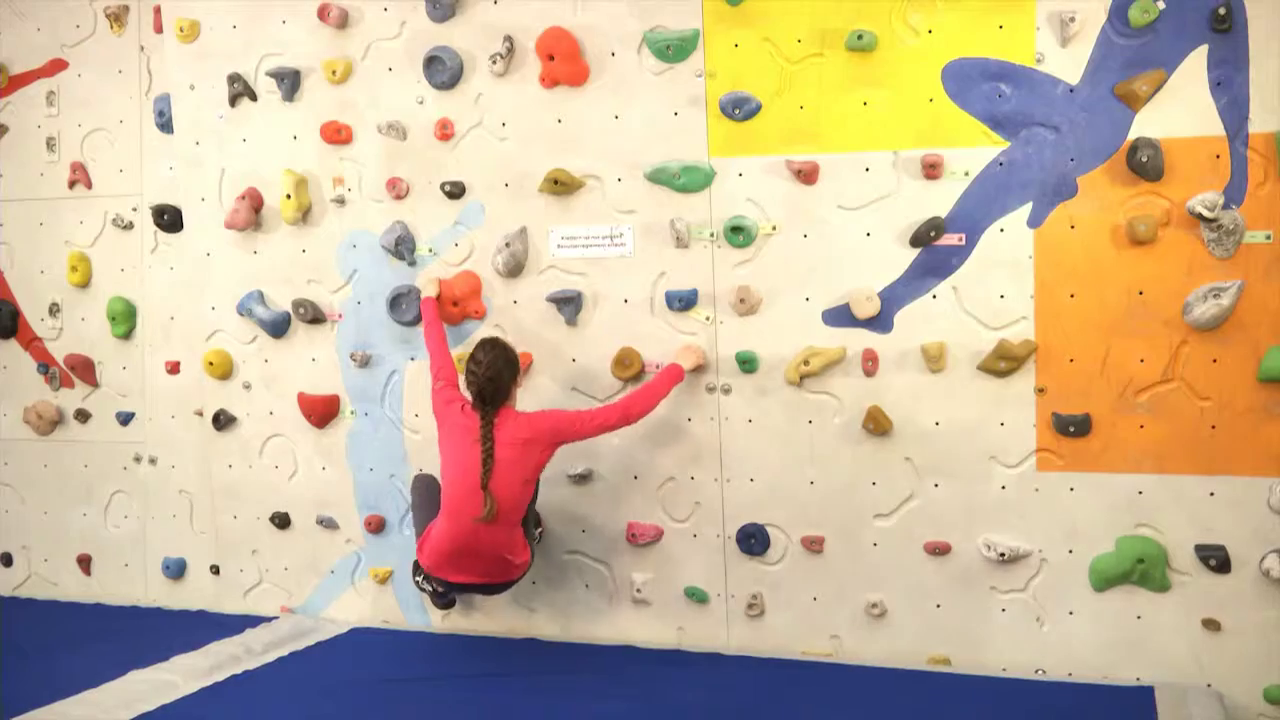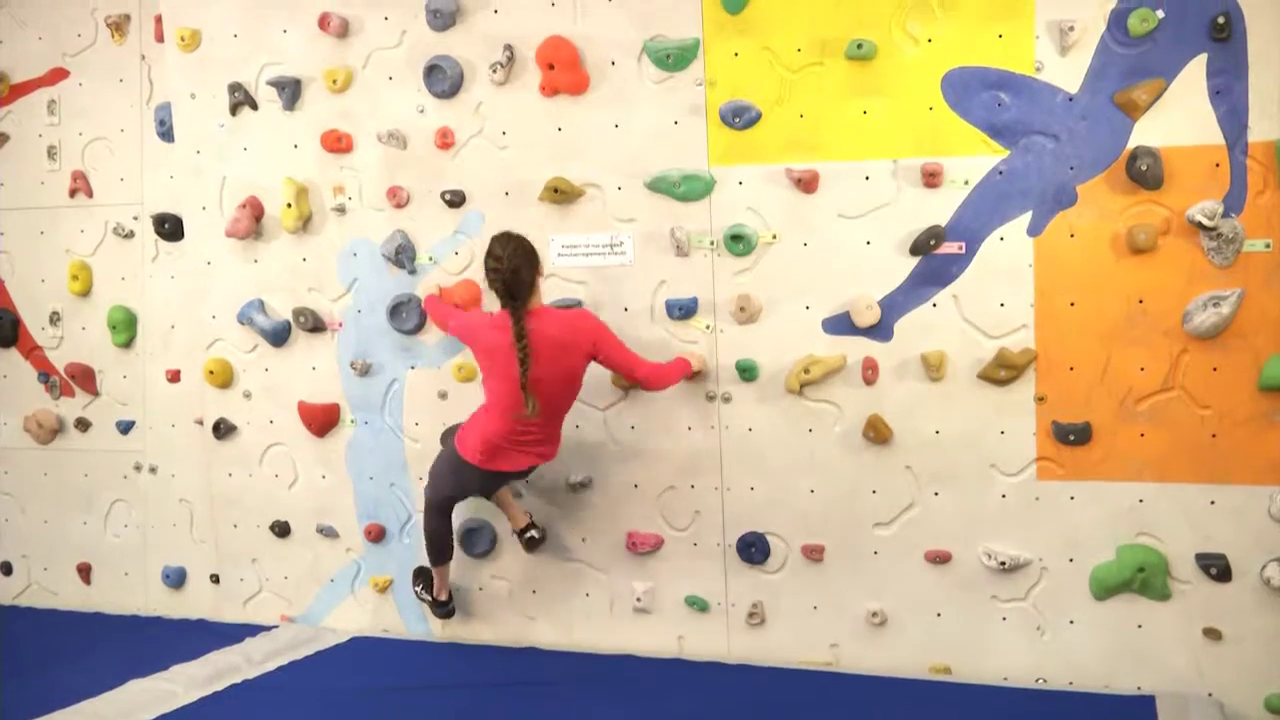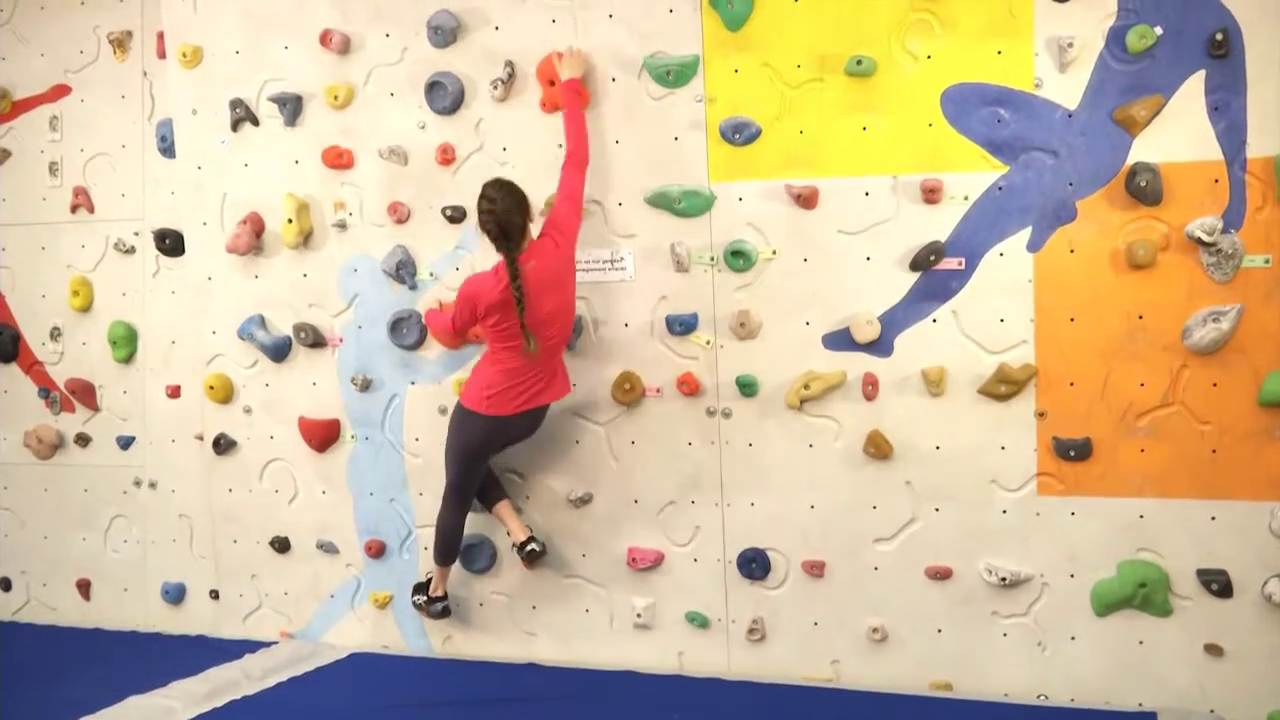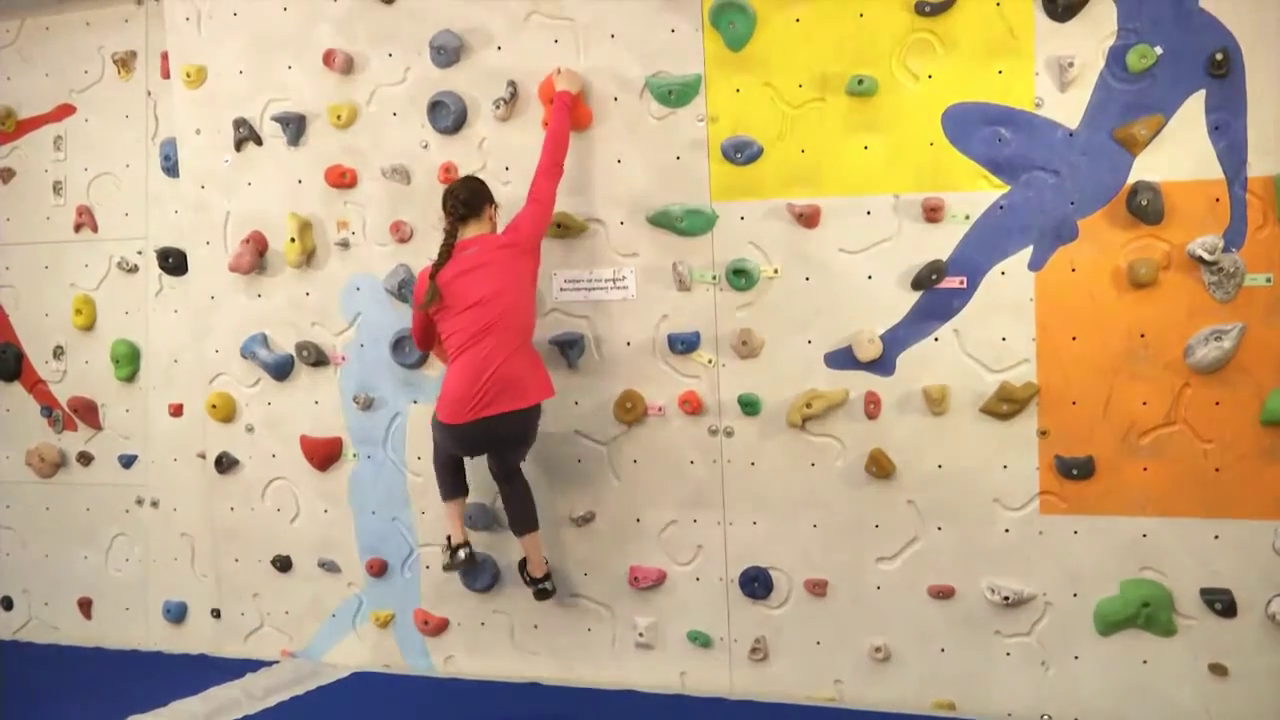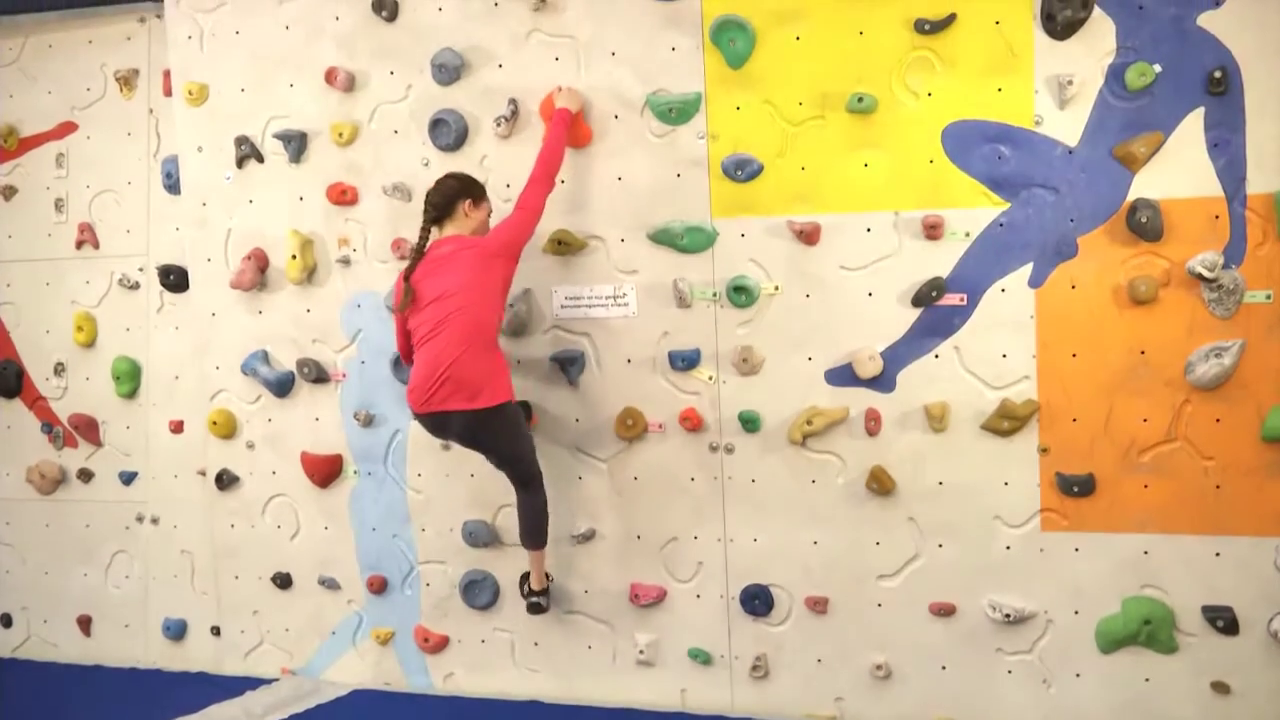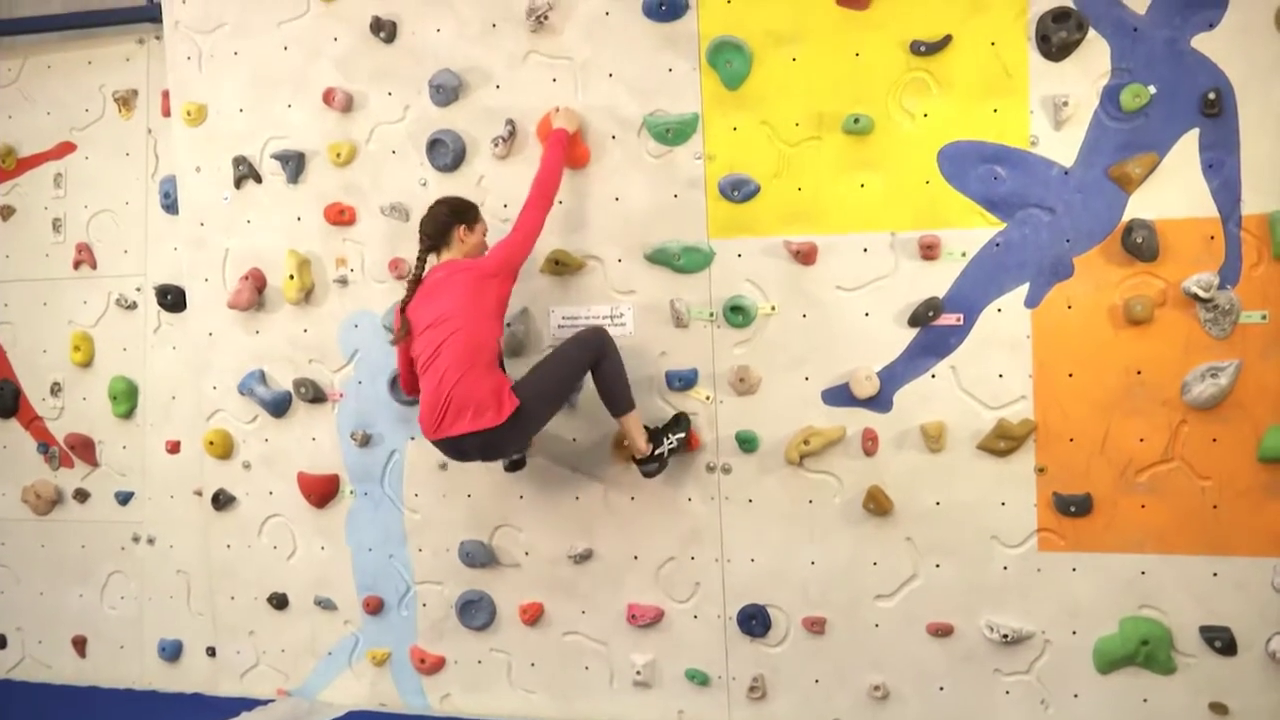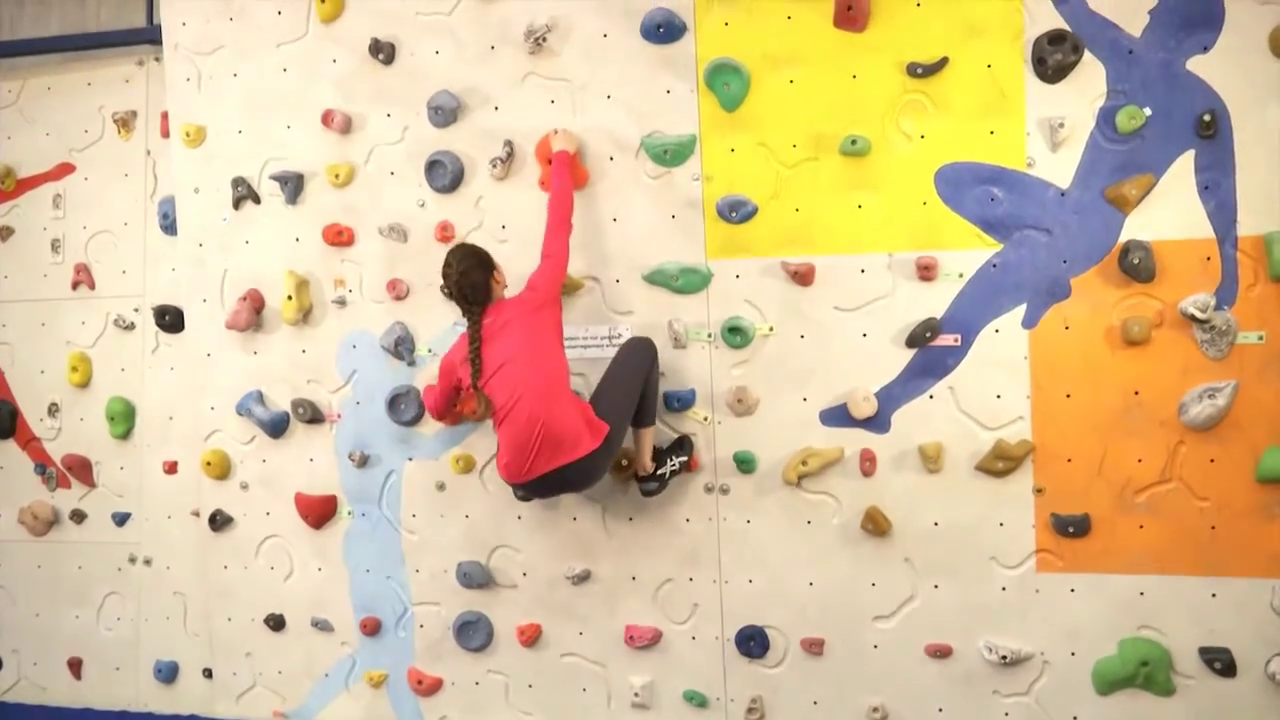
dt=0.7s
person 1, frame 1
left shoulder: (451, 416)
right shoulder: (539, 430)
left elbow: (439, 356)
right elbow: (624, 413)
left wrist: (429, 297)
right wrist: (677, 367)
left hip: (445, 568)
right hip: (503, 575)
left knee: (423, 483)
left ankle: (437, 585)
person 1, frame 2
left shoulder: (483, 330)
right shoulder: (580, 327)
left elbow: (443, 316)
right elbow: (647, 377)
left wrist: (431, 300)
right wrist: (686, 364)
left hip: (483, 451)
right hip: (532, 454)
left knee: (436, 502)
left ankle: (439, 593)
right ankle: (521, 522)
person 1, frame 3
left shoulder: (481, 288)
right shoulder: (560, 244)
left elbow: (450, 329)
right elbow: (577, 158)
left wrist: (430, 315)
right wrist: (570, 83)
left hip: (487, 409)
right hip: (534, 408)
left knee: (457, 491)
right knee: (472, 462)
left ankle: (436, 590)
right ankle: (521, 535)
person 1, frame 4
left shoulder: (430, 278)
right shoulder: (519, 244)
left elbow: (424, 343)
right elbow: (549, 170)
right wrist: (563, 97)
left hip: (461, 417)
right hip: (520, 406)
left knee: (445, 453)
right knee: (507, 470)
left ankle: (456, 538)
right ankle: (538, 570)
person 1, frame 5
left shoulder: (410, 275)
right shoulder: (494, 247)
right elbow: (539, 185)
right wrist: (563, 113)
left hip: (428, 411)
right hip: (481, 407)
right knee: (528, 480)
right ankle: (537, 584)
person 1, frame 6
left shoulder: (411, 302)
right shoulder: (489, 271)
left elbow: (408, 386)
right elbow: (538, 205)
right wrist: (560, 133)
left hip: (447, 442)
right hip: (494, 431)
right knee: (596, 340)
left ankle: (510, 451)
right ankle: (644, 449)
person 1, frame 7
left shoulder: (456, 358)
right shoulder: (535, 303)
left elbow: (438, 410)
right elbow: (559, 230)
left wrist: (431, 393)
right wrist: (561, 155)
left hip: (527, 480)
right hip: (585, 462)
right knee: (640, 348)
right ankle: (648, 467)
